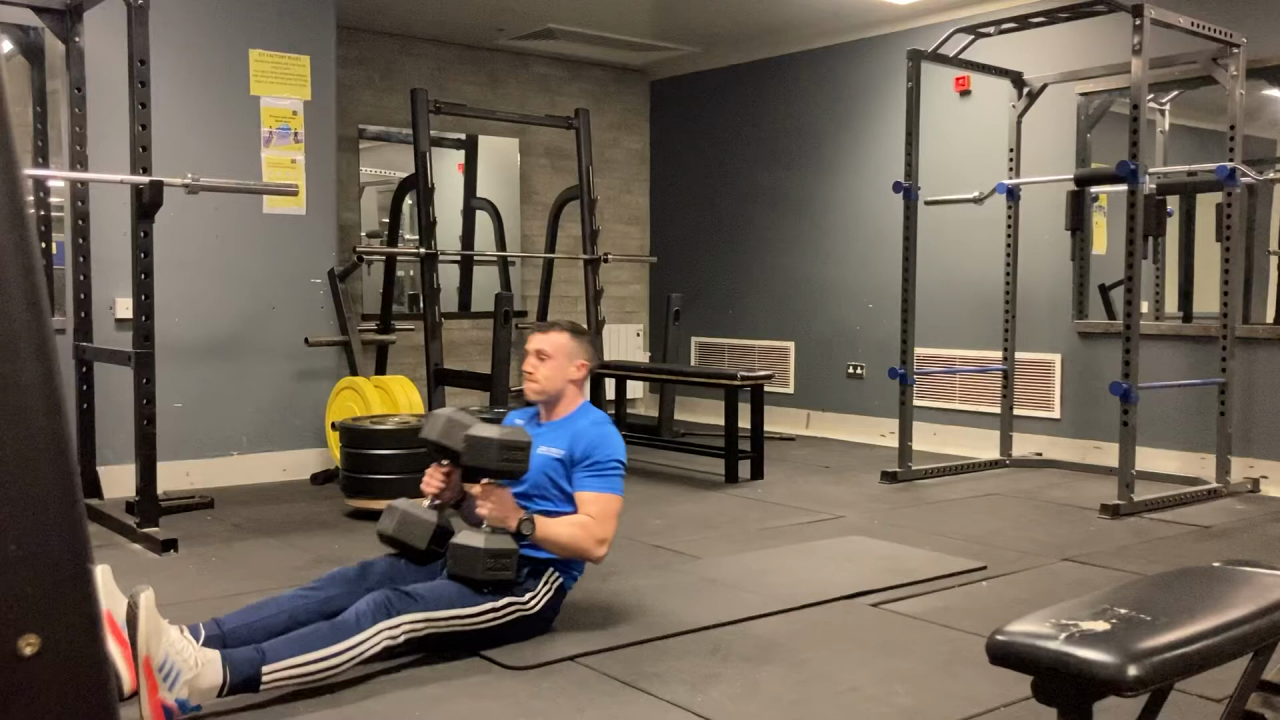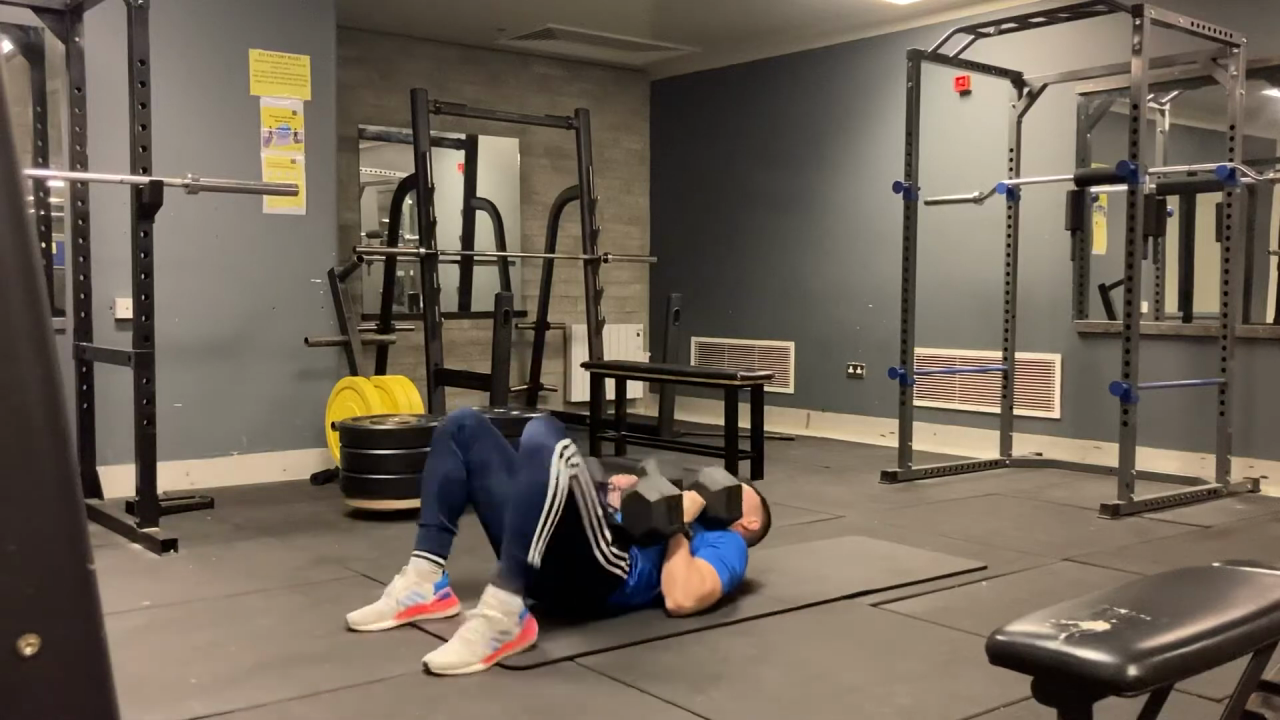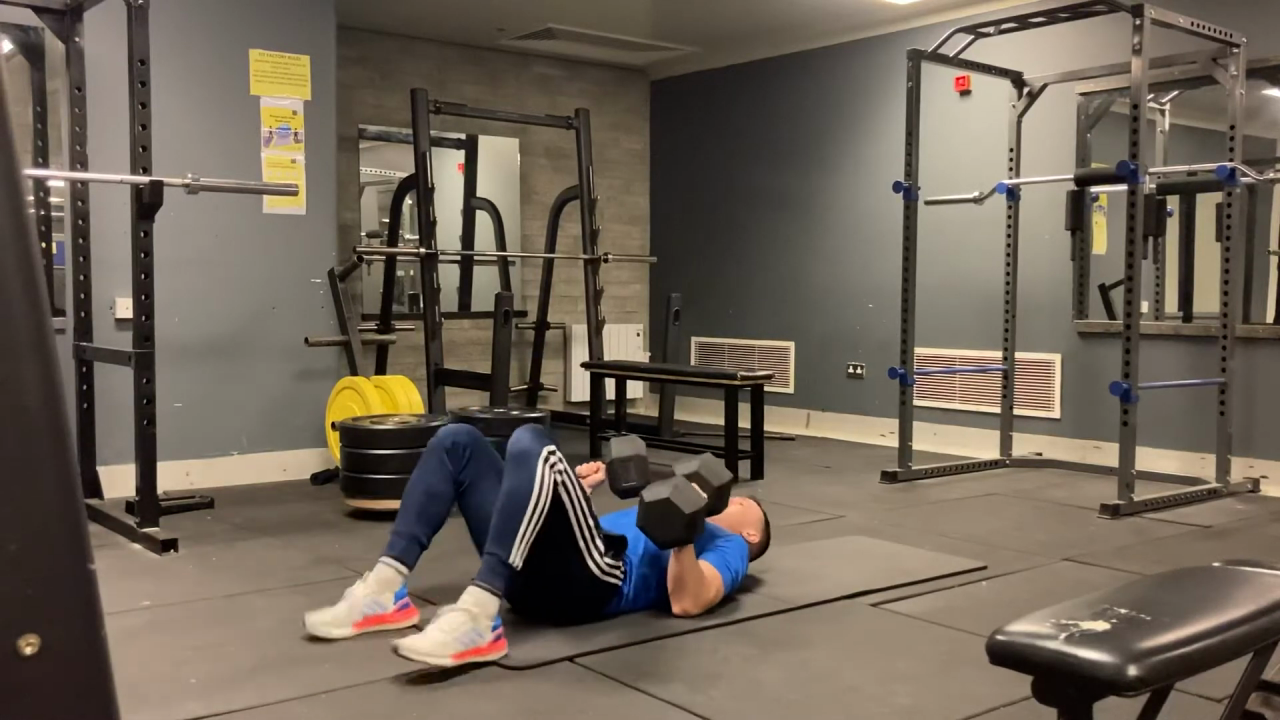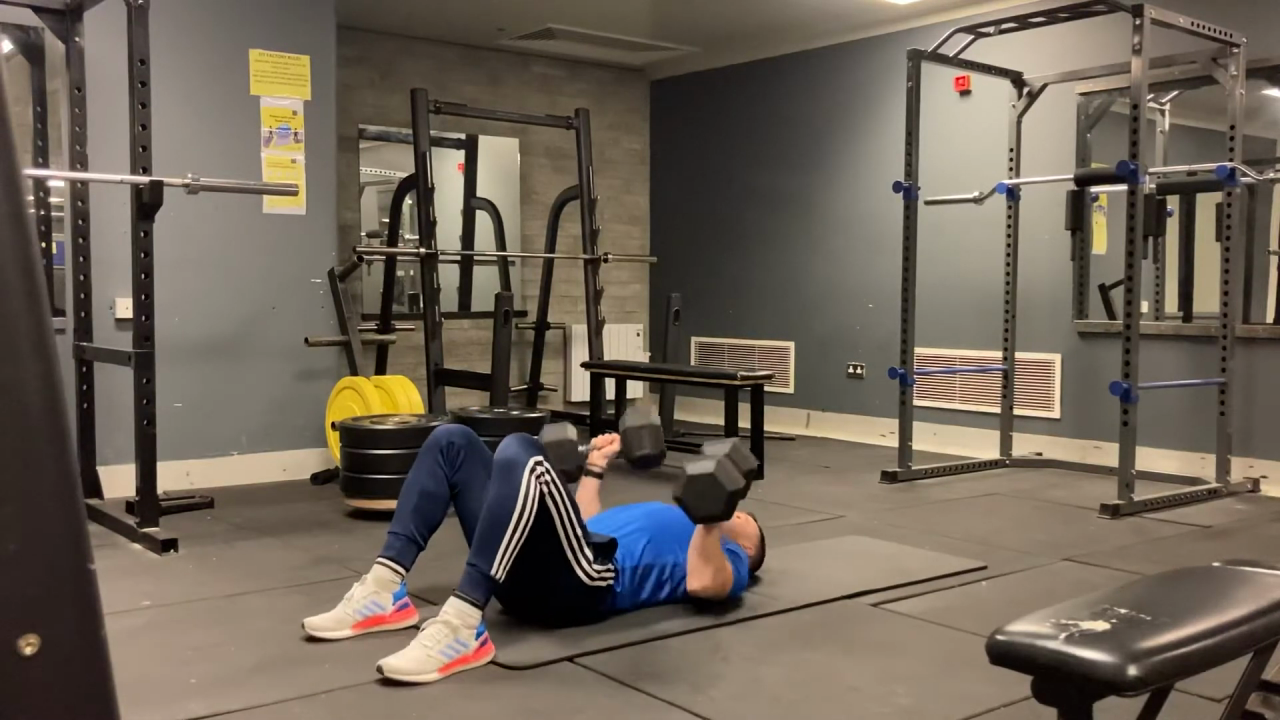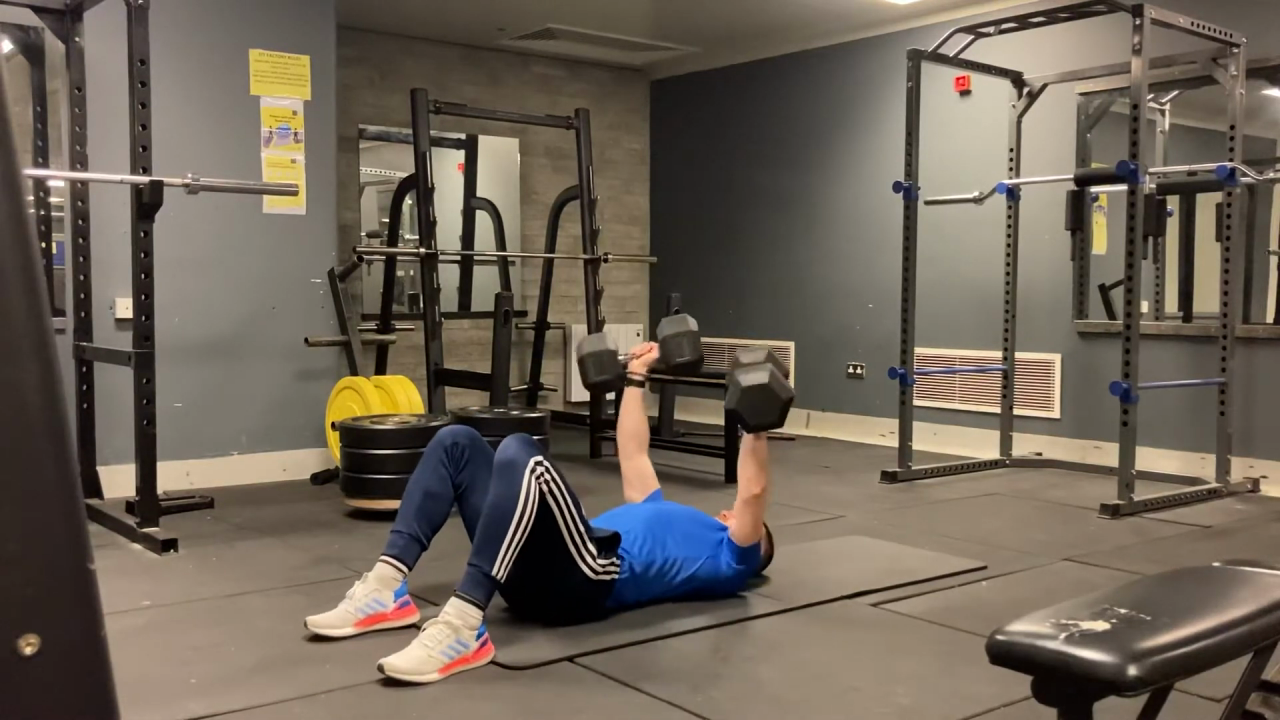
dt=1s
person 1, frame 1
left shoulder: (595, 437)
right shoulder: (515, 422)
left elbow: (595, 542)
left wrist: (517, 519)
right wrist: (448, 491)
left hip: (529, 584)
left knee: (383, 614)
right knee: (347, 583)
right ankle: (183, 648)
person 1, frame 2
left shoulder: (726, 545)
left elbow: (680, 599)
left wrist: (681, 523)
right wrist: (606, 500)
left hip: (599, 564)
right hip: (549, 553)
left knee: (545, 435)
right knee: (463, 427)
left ankle: (502, 615)
right ankle: (426, 582)
person 1, frame 3
left shoulder: (727, 549)
left elbow: (684, 602)
right wrist: (580, 492)
left hip: (591, 580)
right hip: (536, 570)
left knee: (532, 444)
right knee: (456, 441)
left ankle: (478, 617)
right ankle: (386, 591)
person 1, frame 4
left shoulder: (728, 560)
right shoulder: (671, 530)
left elbow: (703, 583)
right wrist: (594, 468)
left hip: (582, 583)
right hip: (530, 574)
left knee: (520, 453)
right knee: (452, 442)
left ankle: (462, 627)
right ankle: (385, 592)
person 1, frame 5
left shoulder: (728, 561)
right shoulder: (666, 517)
left elbow: (752, 494)
right elbow: (633, 456)
right wrist: (635, 378)
left hip: (589, 576)
right hip: (534, 572)
left knee: (520, 454)
right knee: (455, 442)
left ankle: (463, 627)
right ankle: (388, 590)
